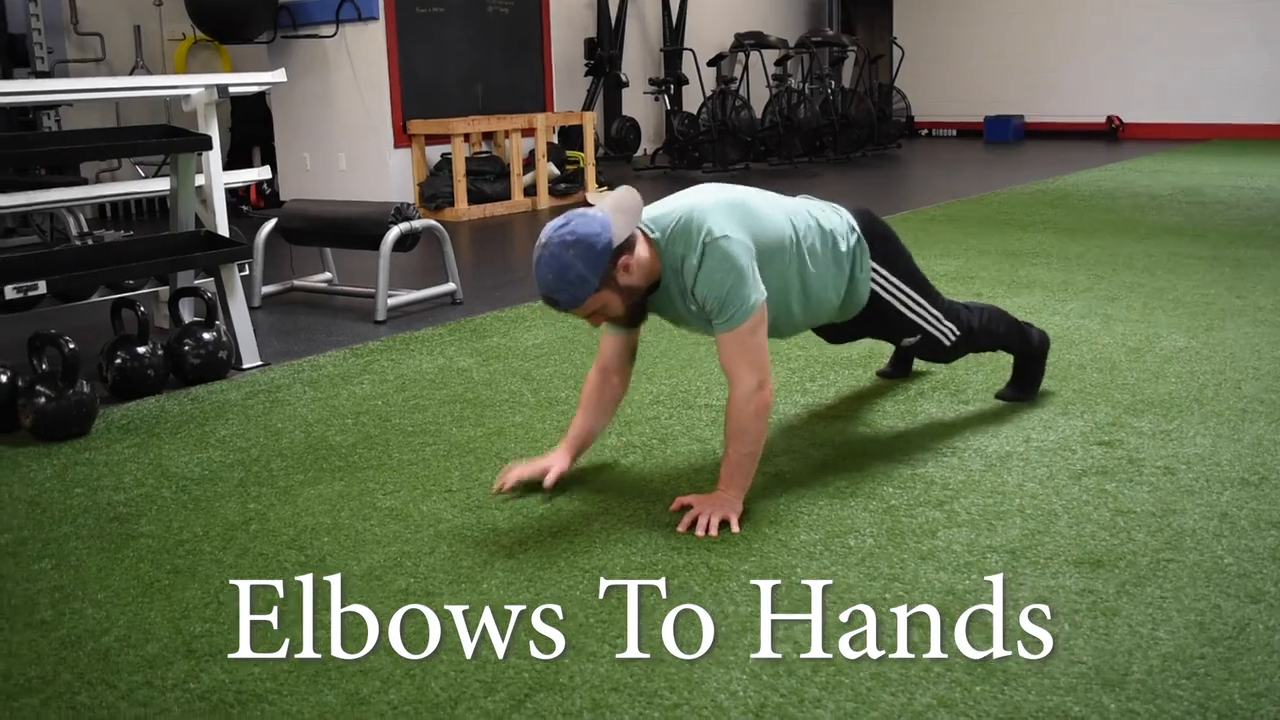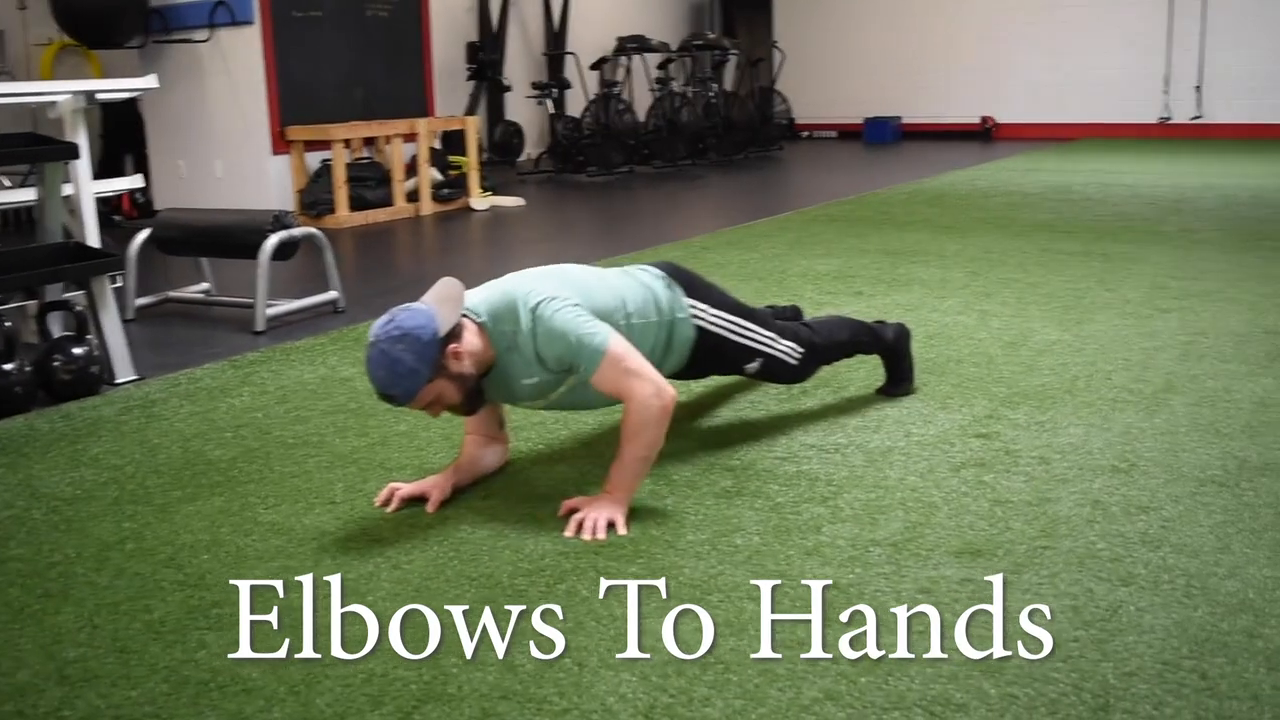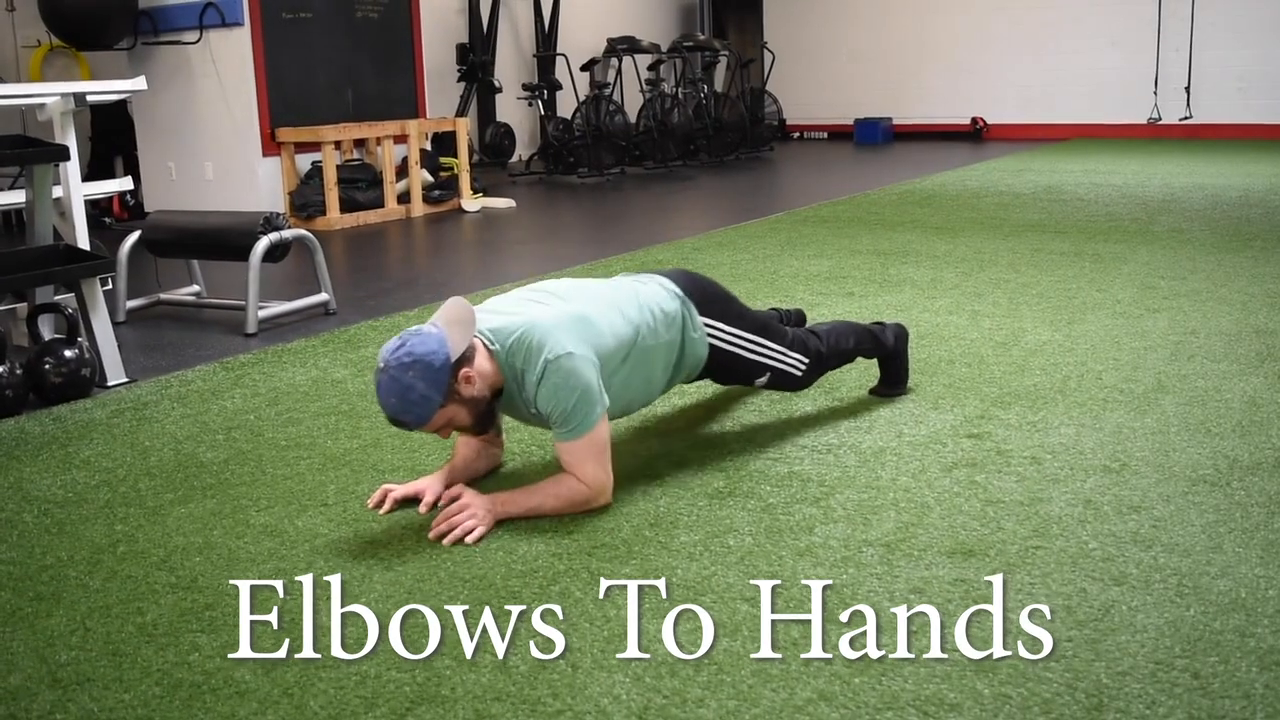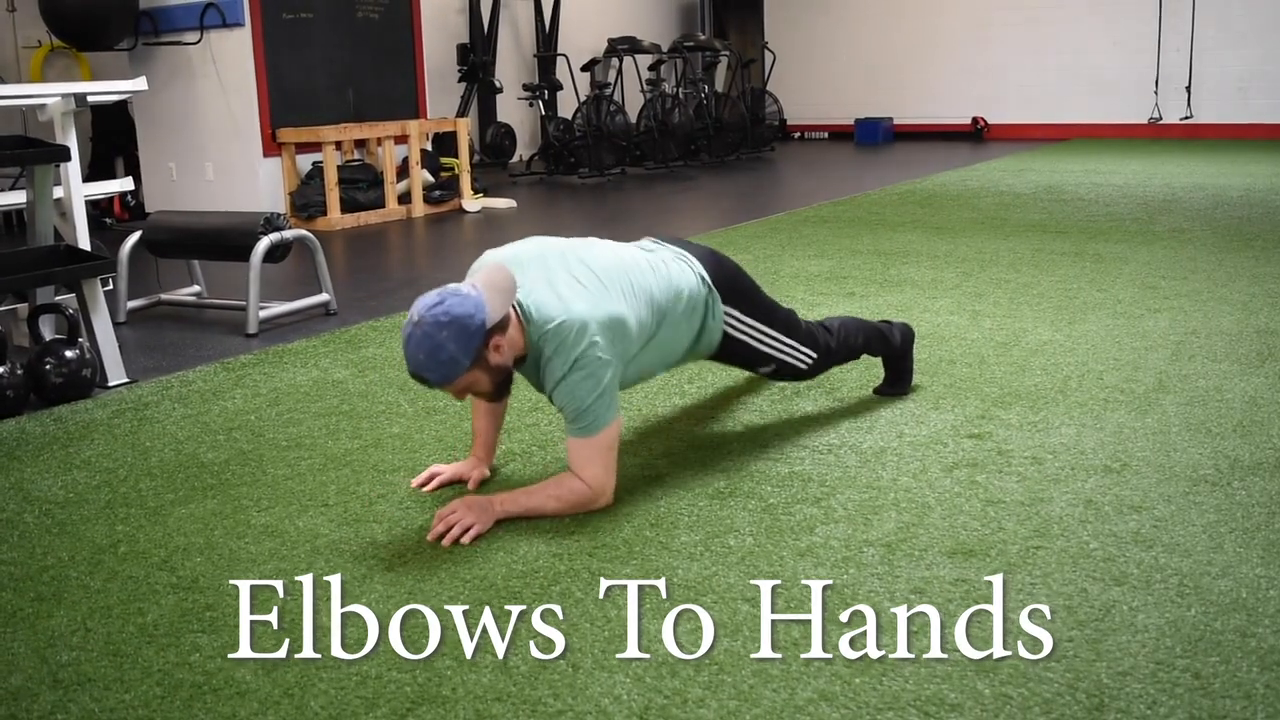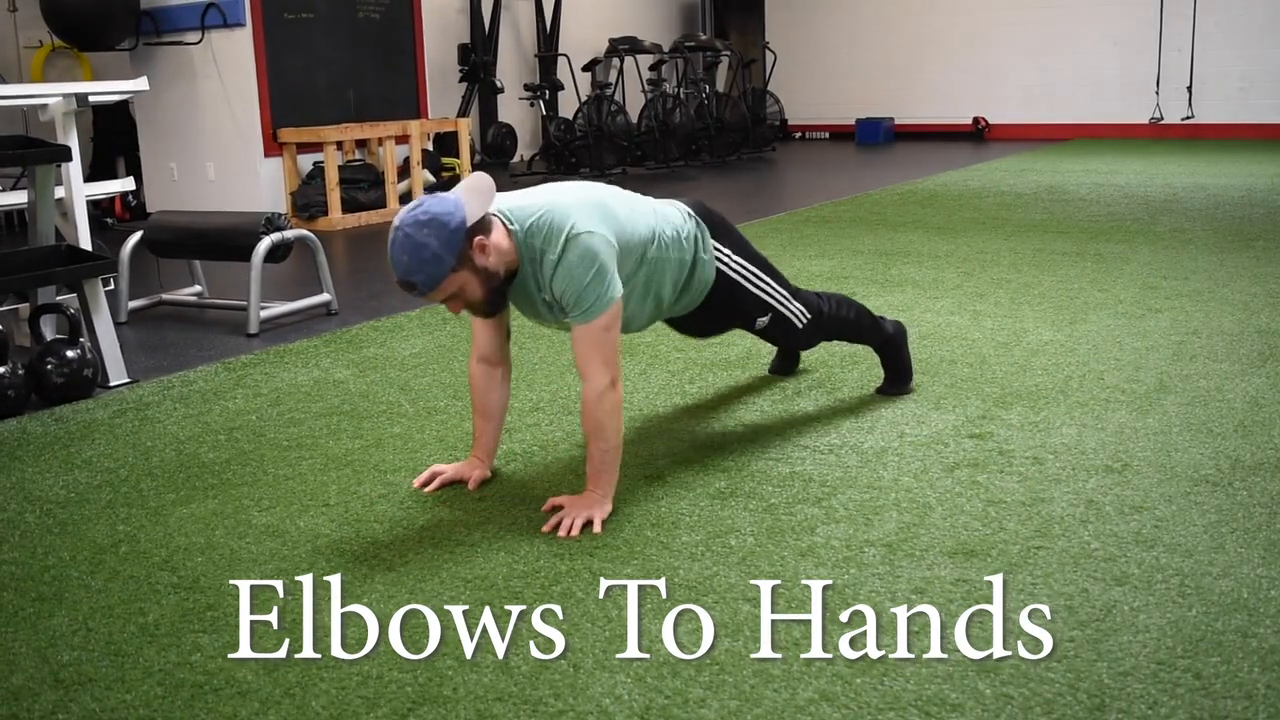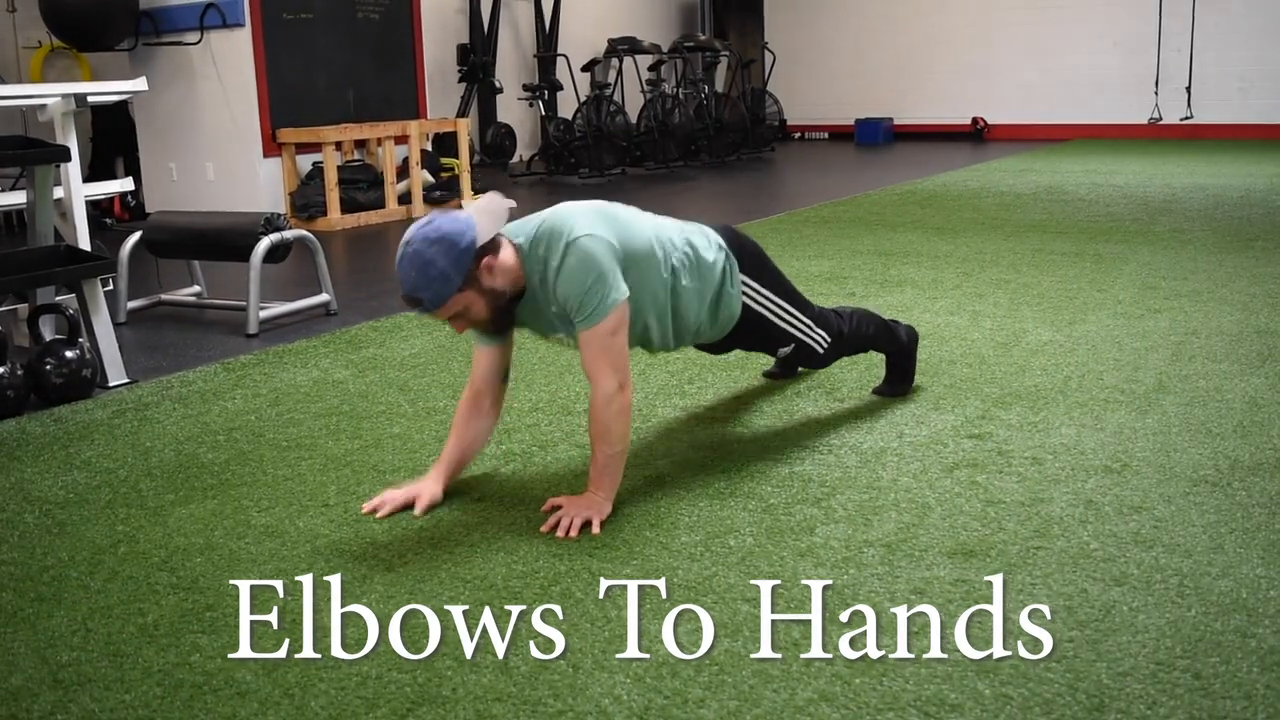
dt=0.7s
person 1, frame 1
left shoulder: (711, 250)
right shoulder: (621, 266)
left elbow: (753, 387)
right elbow: (610, 373)
left wrist: (729, 495)
right wrist: (563, 454)
left hip: (854, 257)
right hip: (813, 282)
left knee: (946, 337)
right knee: (863, 331)
left ankle: (1026, 343)
right ankle: (905, 350)
person 1, frame 2
left shoulder: (541, 319)
right shoulder: (461, 345)
left elbow: (654, 396)
right elbow: (489, 443)
left wrist: (614, 498)
right wrist: (446, 478)
left hip: (674, 311)
right hip: (638, 320)
left knee: (797, 354)
left ankle: (886, 338)
right ankle: (780, 315)
person 1, frame 3
left shoulder: (553, 364)
right shoulder: (464, 347)
left elbow: (593, 486)
right elbow: (486, 446)
left wrist: (493, 507)
right wrist: (440, 477)
left hip: (689, 316)
right hip: (646, 299)
left knee: (803, 361)
left ankle: (885, 341)
right ankle: (782, 318)
person 1, frame 4
left shoulder: (576, 349)
right shoulder: (487, 284)
left elbow: (595, 487)
right elbow: (496, 375)
left wrist: (493, 506)
right wrist: (478, 459)
left hip: (706, 299)
right hip: (660, 263)
left knee: (809, 352)
left ankle: (891, 341)
right ankle: (777, 326)
person 1, frame 5
left shoulder: (573, 245)
right shoulder: (477, 246)
left elbow: (602, 382)
right elbow: (489, 361)
left wrist: (598, 495)
right wrist: (480, 459)
left hip: (700, 254)
right hip: (664, 280)
left knee: (803, 318)
right knee: (735, 328)
left ankle: (886, 336)
right ankle: (788, 352)
person 1, frame 6
left shoulder: (575, 252)
right shoulder: (490, 278)
left elbow: (611, 388)
right elbow: (484, 393)
left wrist: (598, 497)
right wrist: (437, 477)
left hip: (725, 279)
right hip: (687, 303)
left knee: (819, 341)
left ankle: (895, 341)
right ankle: (785, 355)
